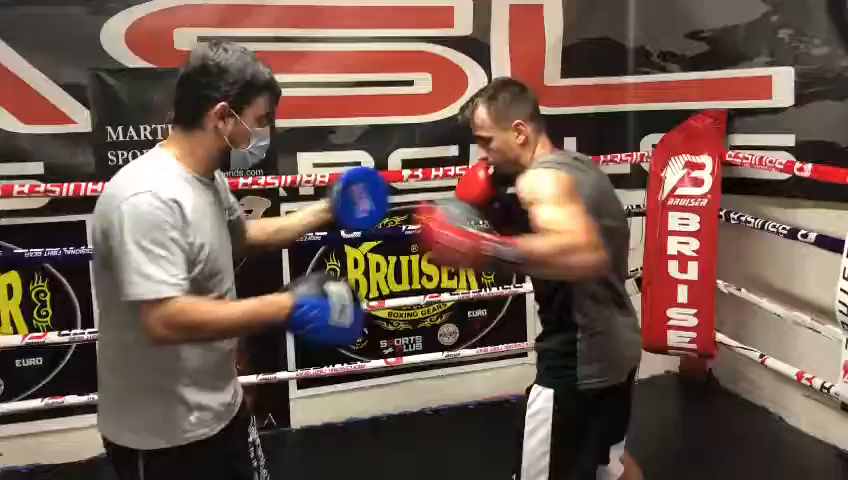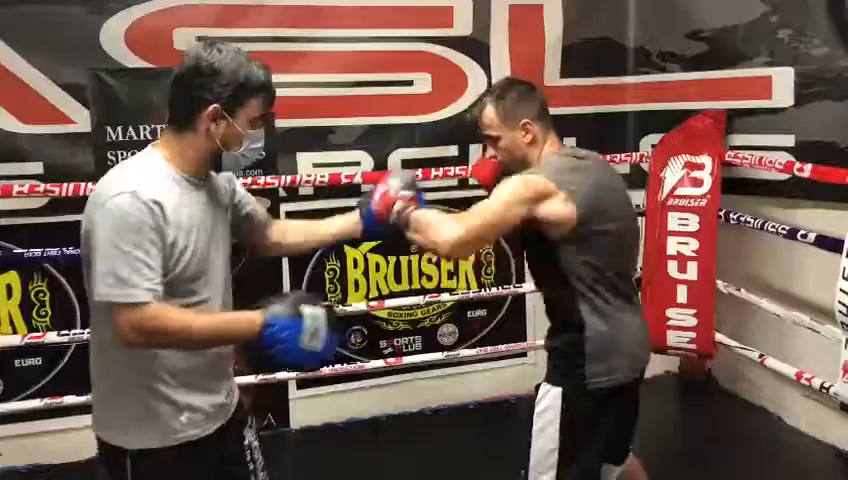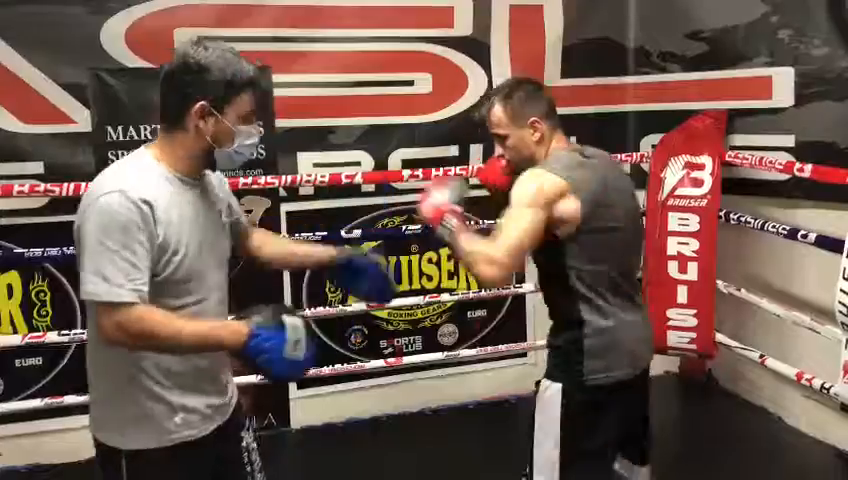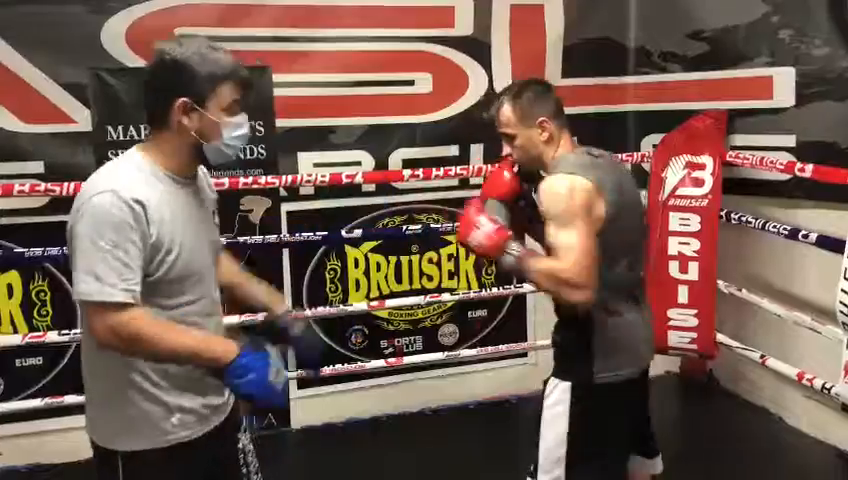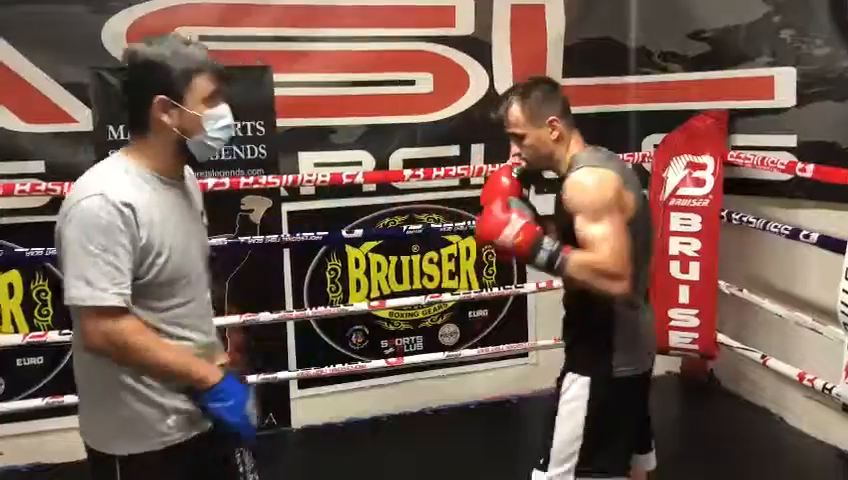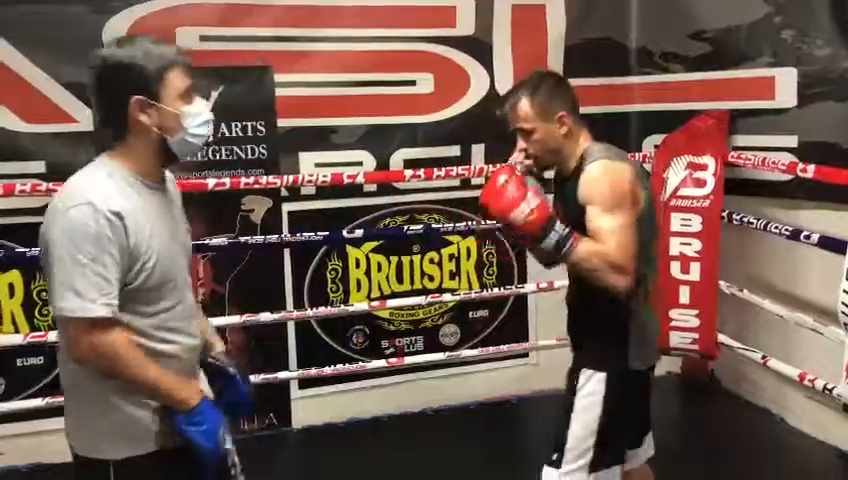
dt=0.1s
person 1, frame 1
left shoulder: (209, 180)
right shoulder: (147, 199)
left elbow: (243, 232)
right elbow: (164, 320)
left wrist: (332, 207)
right wrist: (289, 306)
left hip: (221, 406)
right hip: (160, 430)
person 1, frame 2
left shoulder: (214, 181)
right shoulder: (129, 200)
left elbow: (270, 235)
right elbow: (135, 322)
left wrist: (364, 220)
right wrist: (260, 325)
left hip: (217, 407)
right hip: (151, 430)
person 1, frame 3
left shoulder: (208, 181)
right shoulder: (122, 200)
left elbow: (248, 240)
right elbow: (119, 323)
left wrist: (338, 259)
right wrist: (243, 335)
left hip: (215, 407)
right hip: (150, 429)
person 1, frame 4
left shoulder: (195, 180)
right shoulder: (118, 199)
right elbow: (112, 324)
left wrist: (277, 309)
right wrist: (230, 355)
left hip: (212, 409)
right hip: (142, 435)
person 1, frame 5
left shoulder: (183, 181)
right shoulder: (103, 202)
right elbow: (102, 329)
left wrist: (216, 364)
right wrist: (209, 375)
left hip: (198, 410)
right hip: (139, 435)
person 1, frame 6
left shoulder: (161, 183)
right shoulder: (90, 210)
right elbow: (90, 340)
left wrist: (217, 353)
right wrist: (188, 400)
left hip: (185, 411)
right hip: (127, 439)
person 2, frame 1
left shoulder: (543, 181)
right shoulder: (580, 168)
left elbow: (583, 254)
left wrist: (493, 247)
right wrist: (484, 203)
left hip: (582, 358)
right hip: (616, 344)
person 2, frame 2
left shoulder: (534, 185)
right shoulder: (594, 167)
left elbow: (452, 240)
left wrist: (400, 209)
right wrist: (499, 190)
left hip: (587, 357)
right hip: (625, 341)
person 2, frame 3
left shoulder: (541, 182)
right shoulder: (603, 164)
left elbow: (493, 269)
left wrist: (444, 217)
right wrist: (509, 187)
left hip: (587, 356)
right hip: (629, 342)
person 2, frame 4
left shoulder: (563, 185)
right shoulder: (603, 167)
left elbow: (578, 287)
left wrist: (501, 247)
right wrist: (516, 205)
left hip: (594, 355)
right hip: (632, 342)
person 2, frame 5
left shoulder: (590, 179)
right shoulder: (585, 172)
left elbow: (614, 279)
right elbow: (568, 255)
left wrist: (532, 242)
right wrist: (513, 221)
left hip: (605, 352)
right hip: (622, 345)
person 2, frame 6
left shoulder: (604, 172)
right shoulder: (572, 172)
left elbow: (617, 272)
right elbow: (551, 255)
left wrist: (542, 223)
right wrist: (518, 213)
left hip: (614, 348)
right hip: (622, 342)
